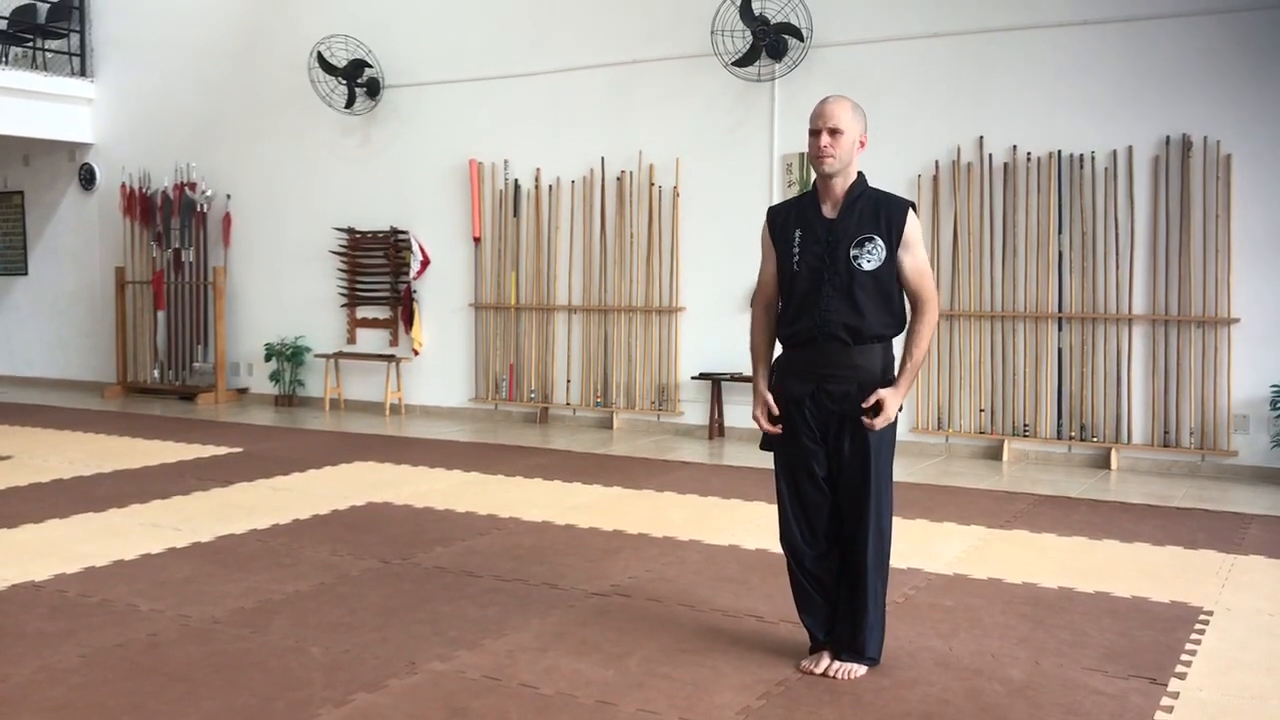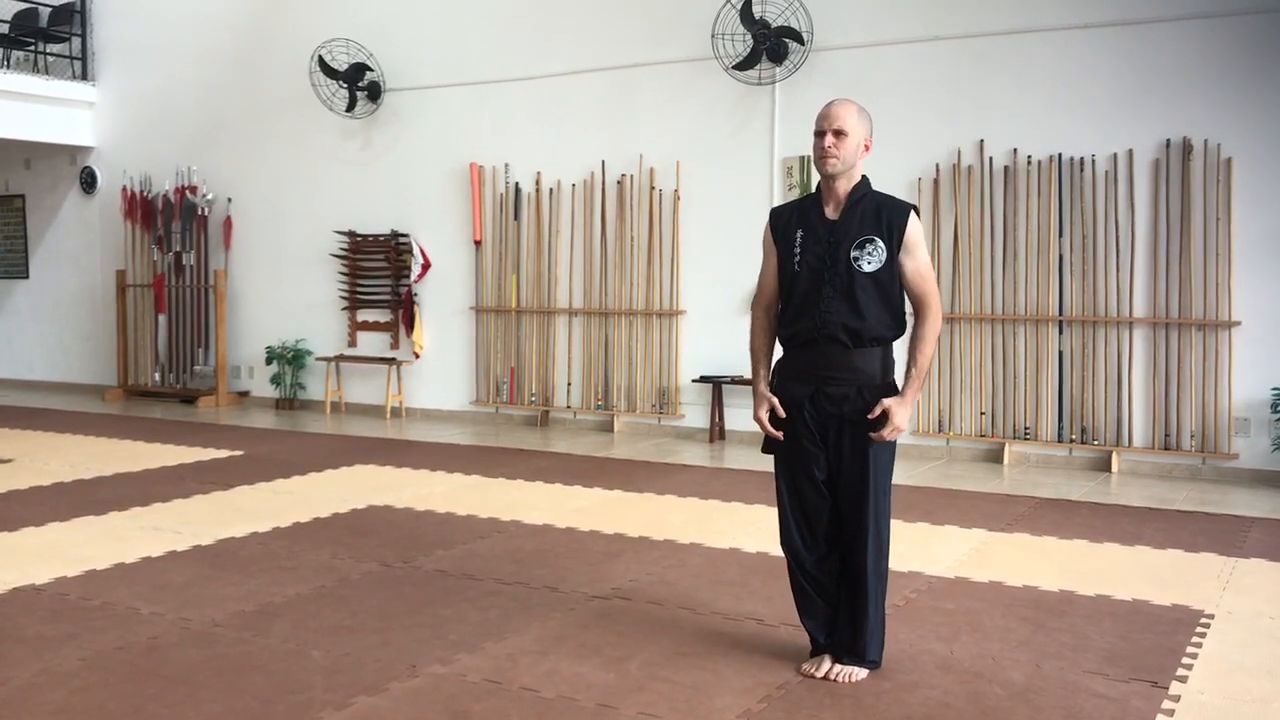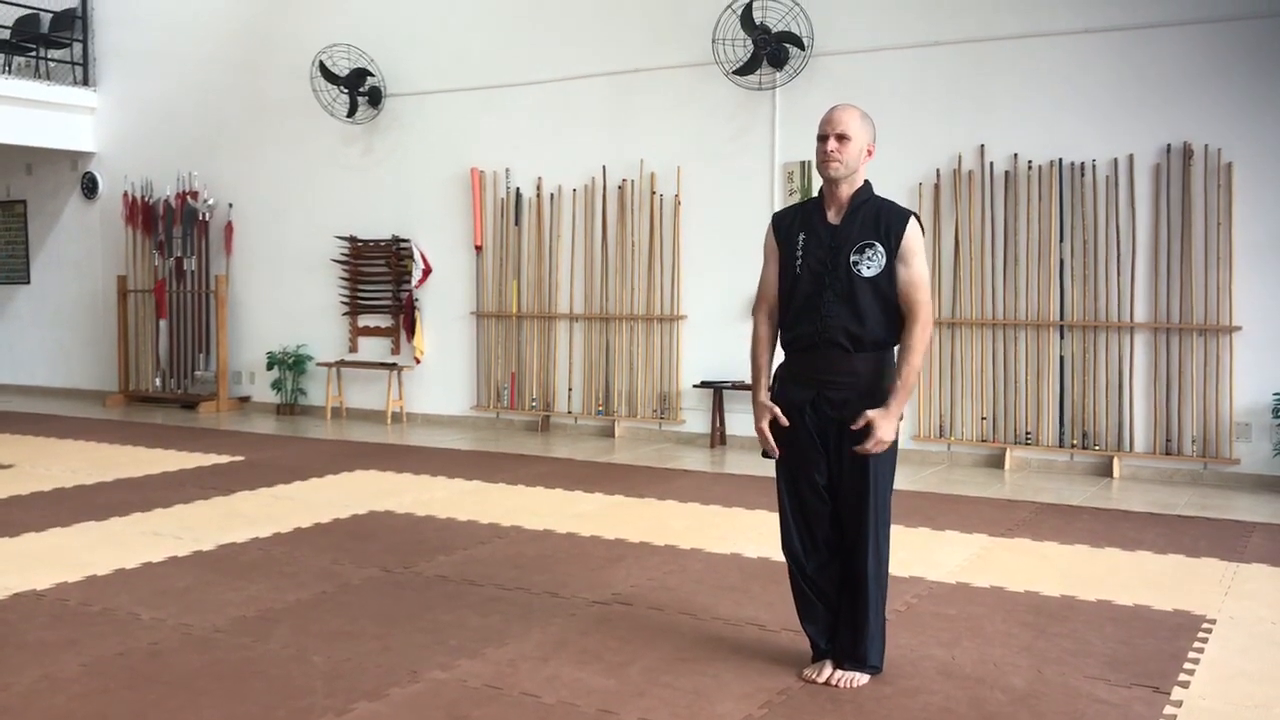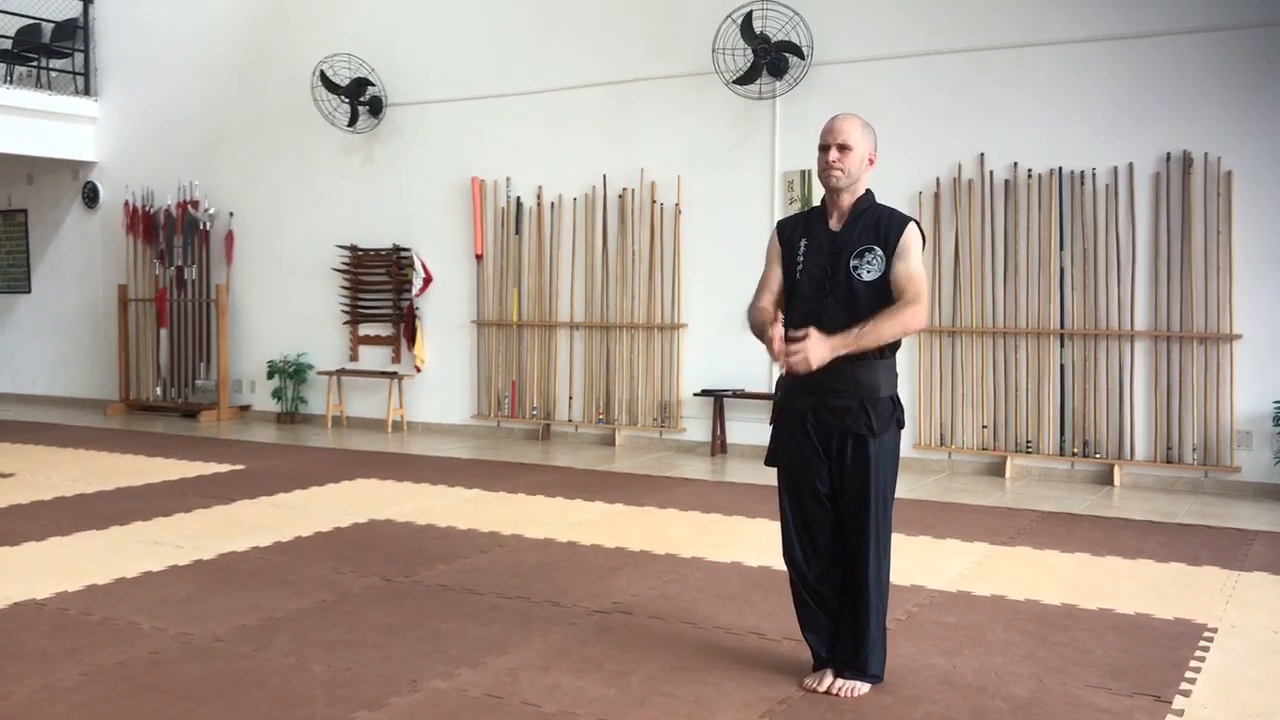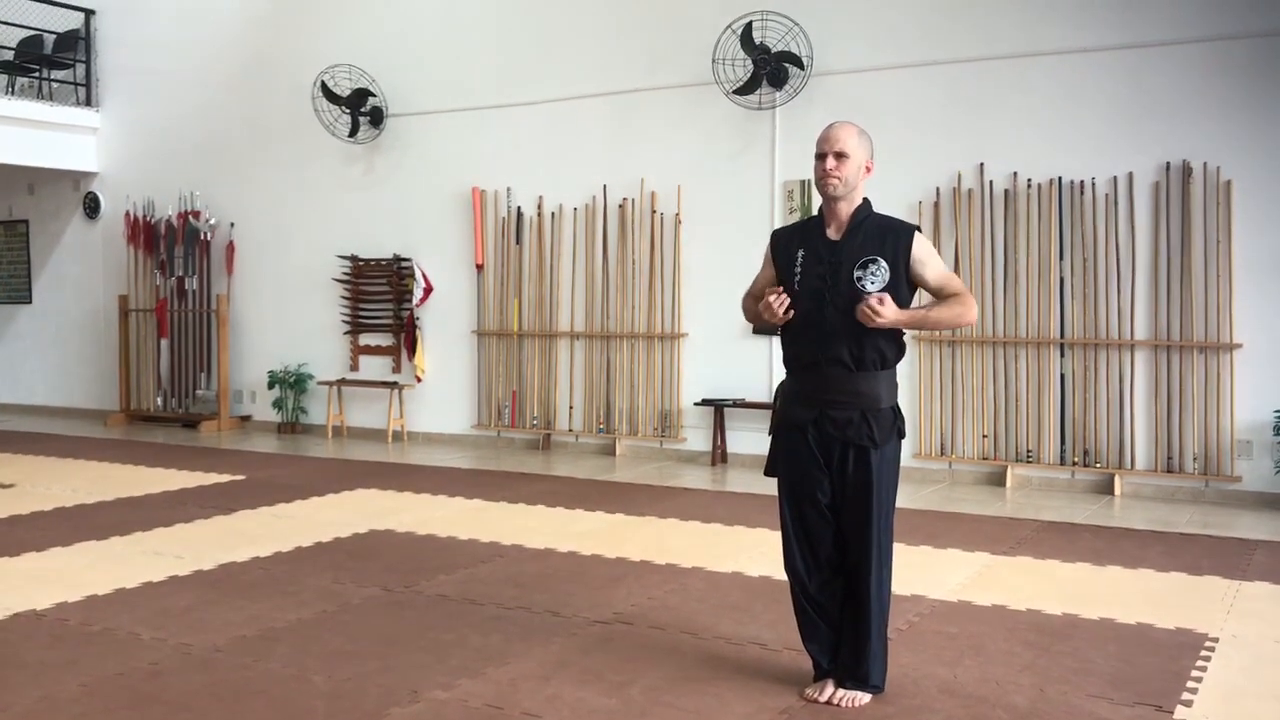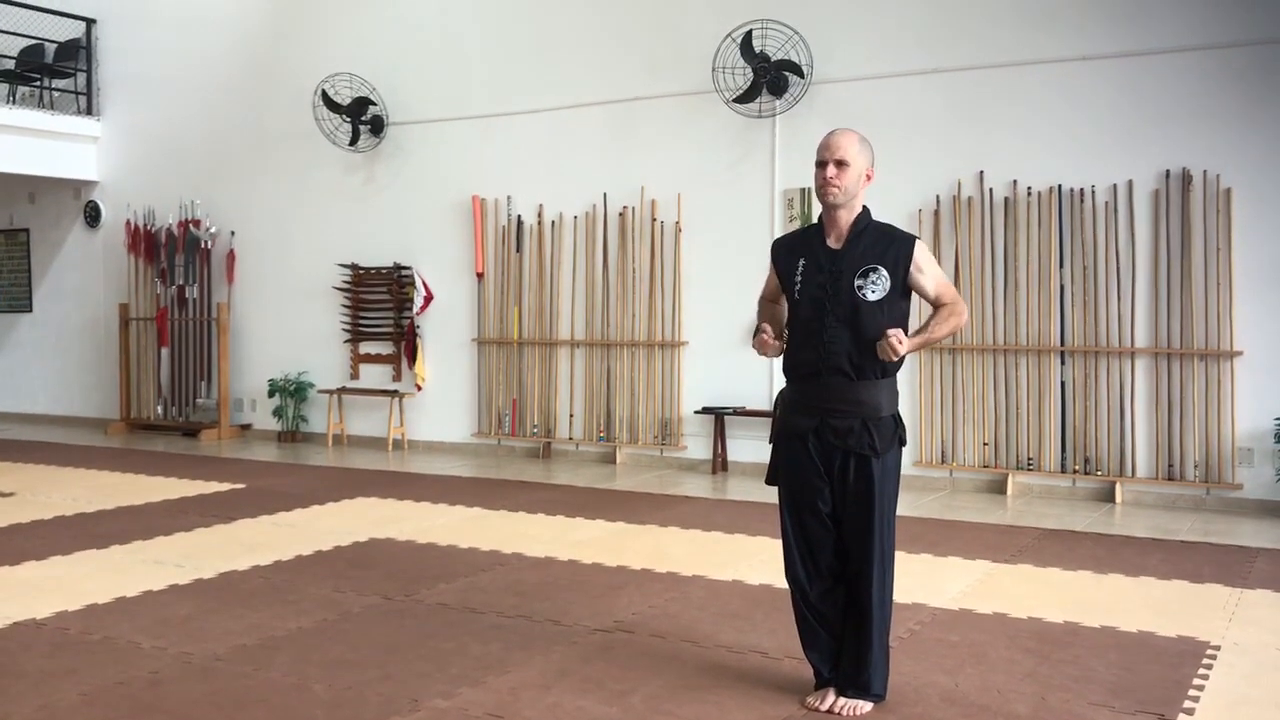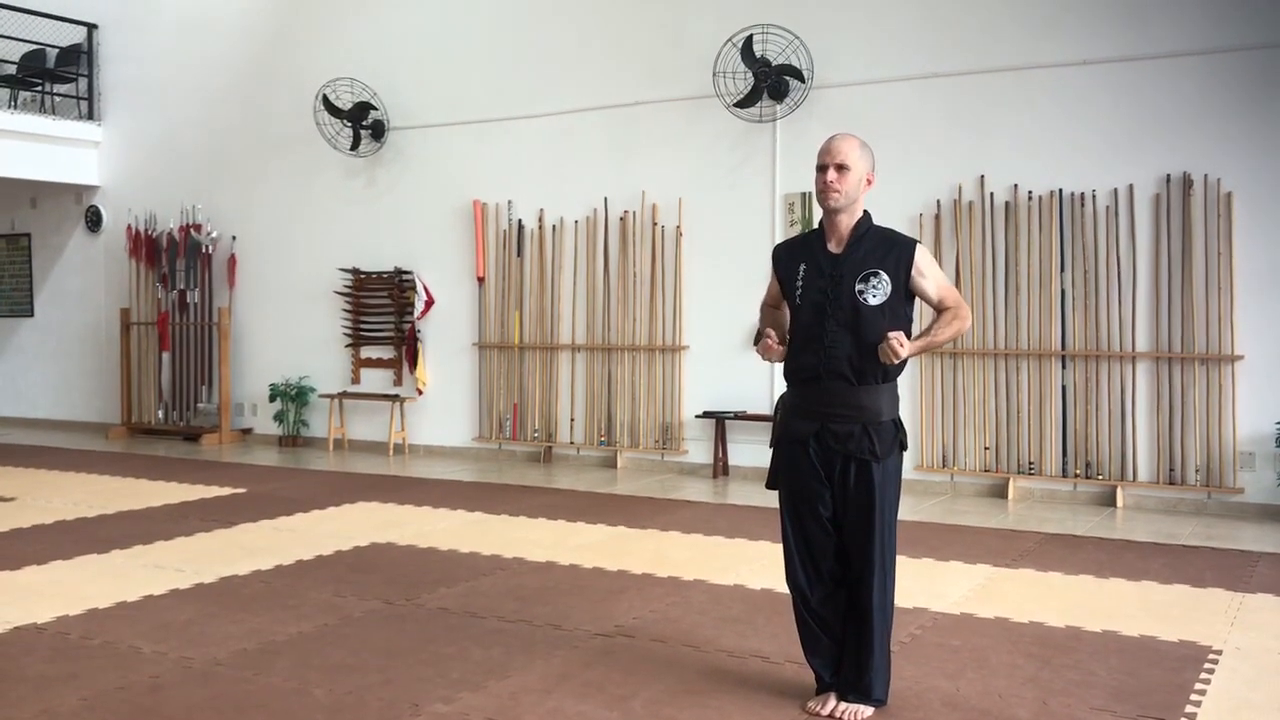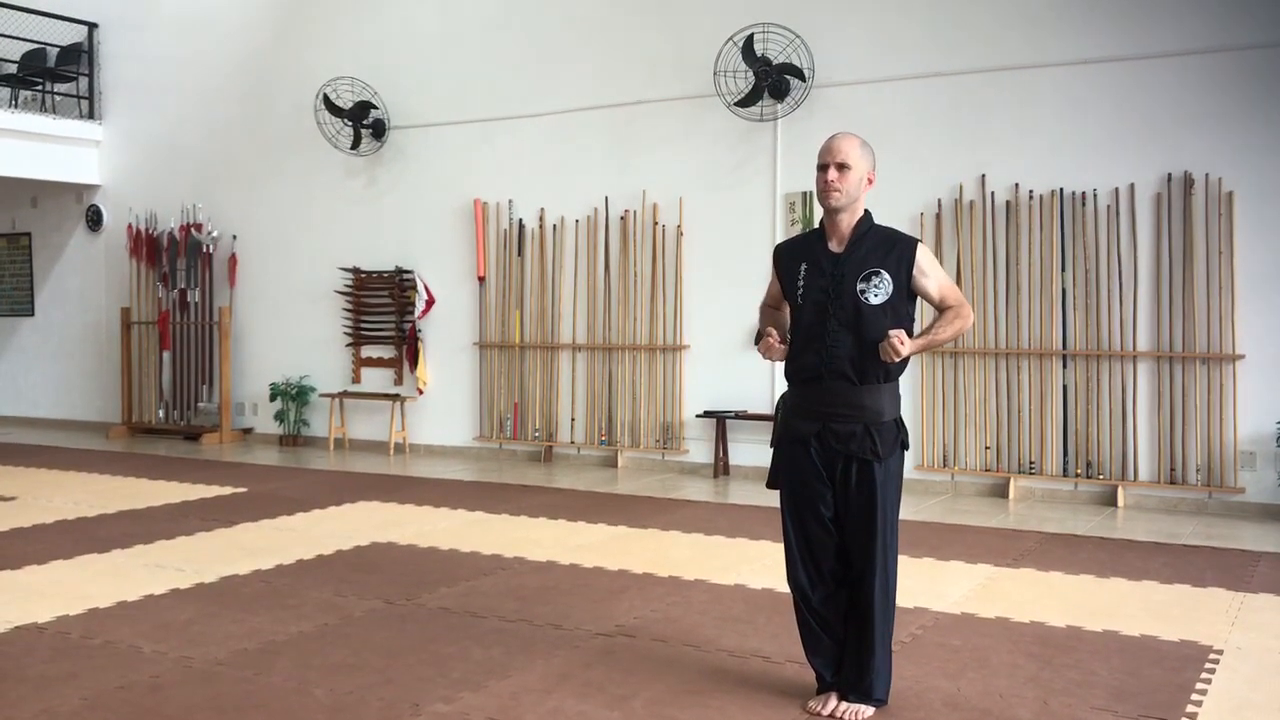
dt=0.3s
person 1, frame 1
left shoulder: (895, 216)
right shoulder: (782, 220)
left elbow: (925, 306)
right elbow: (765, 306)
left wrist: (900, 386)
right wrist: (761, 384)
left hip: (864, 389)
right hip: (797, 387)
left knee: (863, 520)
right knee: (804, 523)
left ankle: (858, 644)
right ankle: (823, 638)
person 1, frame 2
left shoulder: (896, 219)
right shoulder: (784, 222)
left elbow: (928, 311)
right elbow: (765, 309)
left wrist: (908, 396)
right wrist: (760, 387)
left hip: (865, 388)
right hip: (797, 388)
left knee: (862, 524)
right knee: (805, 525)
left ankle: (859, 647)
right ankle: (824, 640)
person 1, frame 3
left shoulder: (897, 225)
right shoulder: (786, 225)
left elbow: (918, 319)
right elbow: (766, 312)
left wrist: (893, 407)
right wrist: (761, 394)
left hip: (865, 395)
right hip: (798, 394)
left knee: (862, 530)
right knee: (806, 531)
left ankle: (859, 653)
right ankle: (824, 646)
person 1, frame 4
left shoulder: (897, 230)
right shoulder: (791, 232)
left elbow: (913, 314)
right elbow: (763, 309)
left wrist: (830, 346)
right wrist: (776, 337)
left hip: (866, 402)
right hip: (800, 400)
left knee: (862, 537)
right knee: (807, 538)
left ankle: (860, 662)
right ankle: (824, 654)
person 1, frame 5
left shoulder: (900, 239)
right shoulder: (787, 242)
left elbow: (964, 307)
right elbow: (750, 304)
left wrist: (898, 317)
right wrist: (766, 312)
left hip: (867, 411)
right hip: (801, 410)
left knee: (865, 547)
right knee: (808, 547)
left ankle: (861, 671)
right ankle: (827, 665)
person 1, frame 6
left shoulder: (900, 249)
right shoulder: (789, 250)
left elbow: (953, 307)
left wrist: (910, 343)
right wrist: (768, 332)
left hip: (868, 420)
right hip: (801, 418)
left knee: (866, 556)
right knee: (809, 556)
person 1, frame 7
left shoulder: (901, 253)
right shoulder: (790, 256)
left elbow: (957, 312)
left wrist: (912, 346)
right wrist: (770, 337)
left hip: (868, 425)
right hip: (802, 423)
left knee: (867, 560)
right knee: (809, 561)
person 1, frame 8
left shoulder: (902, 252)
right shoulder: (791, 255)
left elbow: (959, 311)
left wrist: (913, 344)
right wrist: (769, 336)
left hip: (869, 425)
right hip: (803, 423)
left knee: (868, 560)
right knee: (811, 560)
